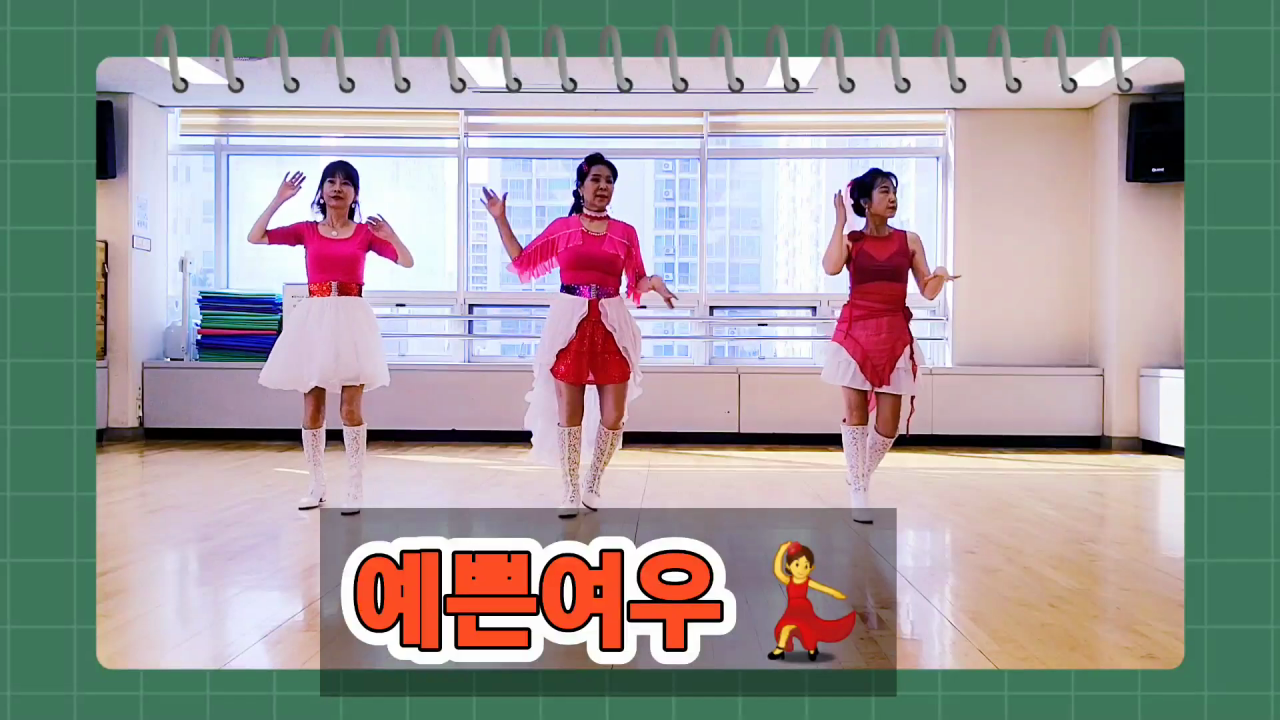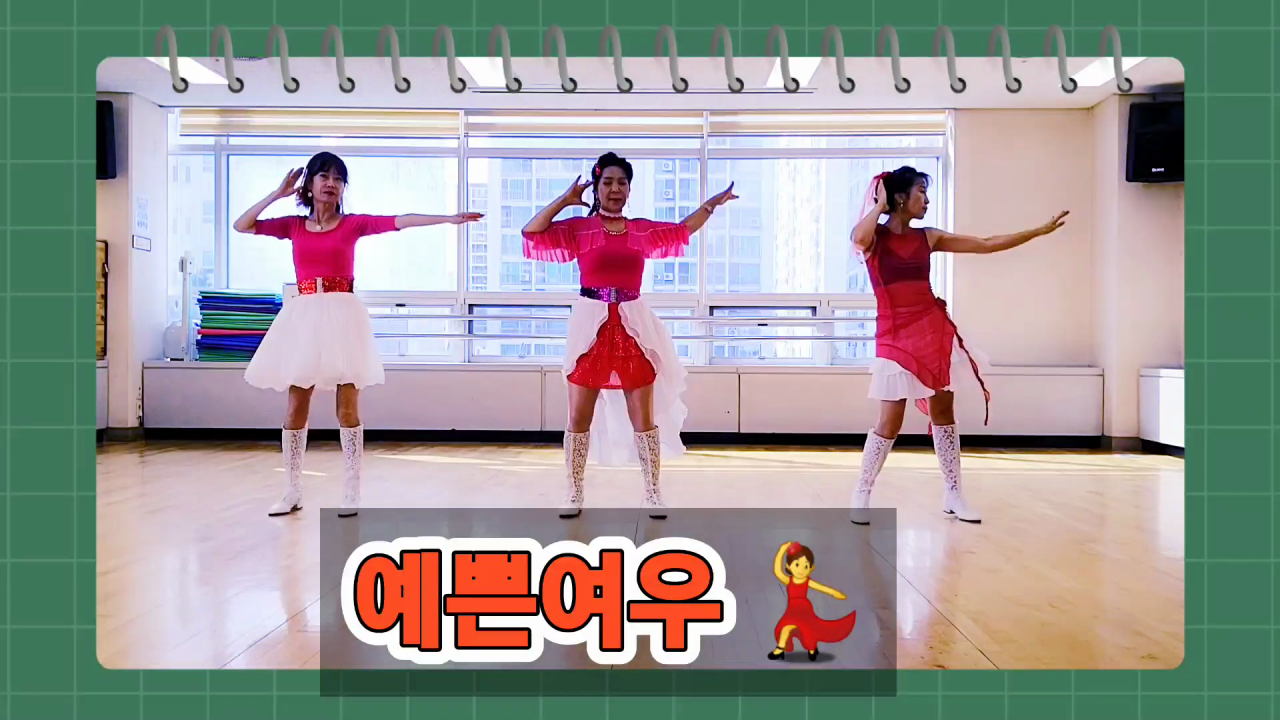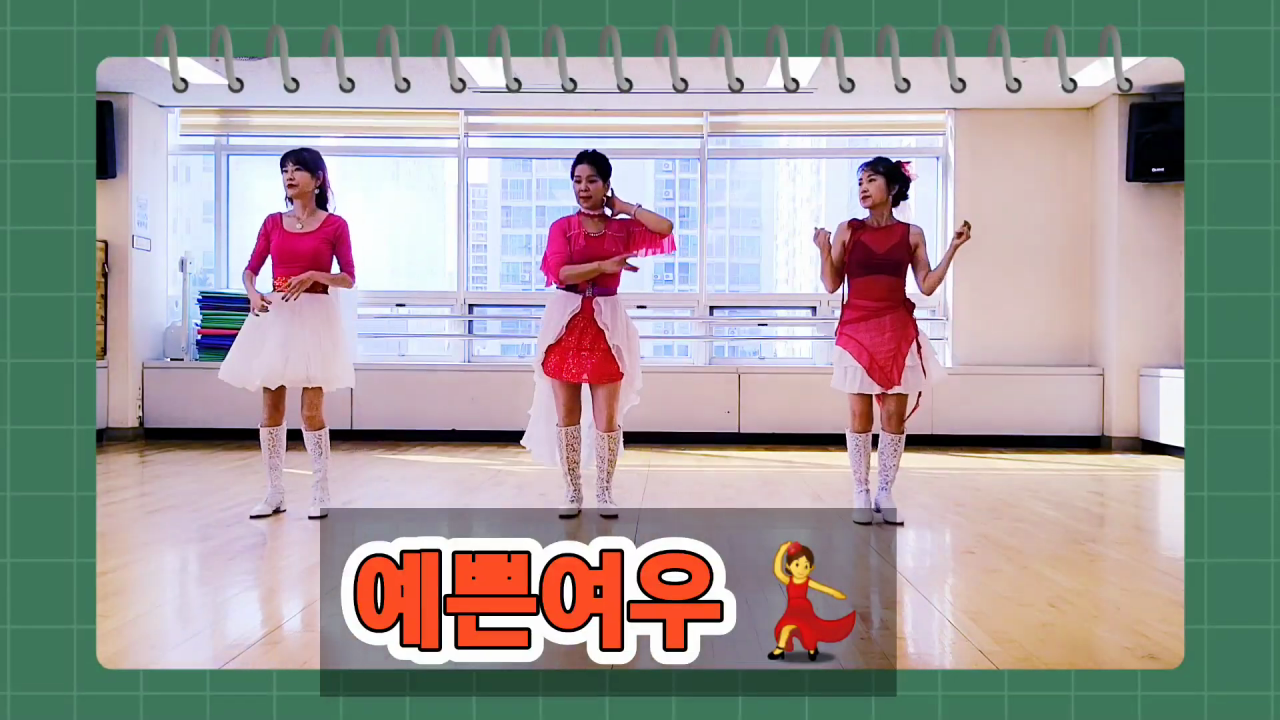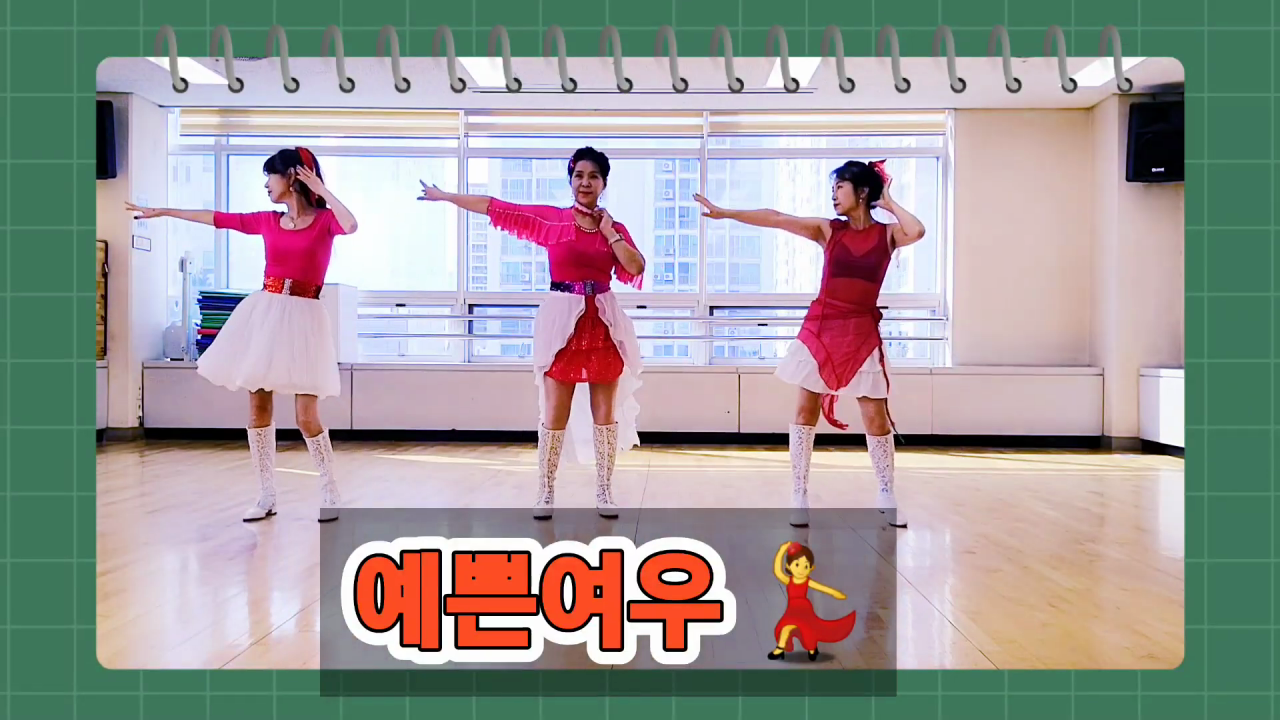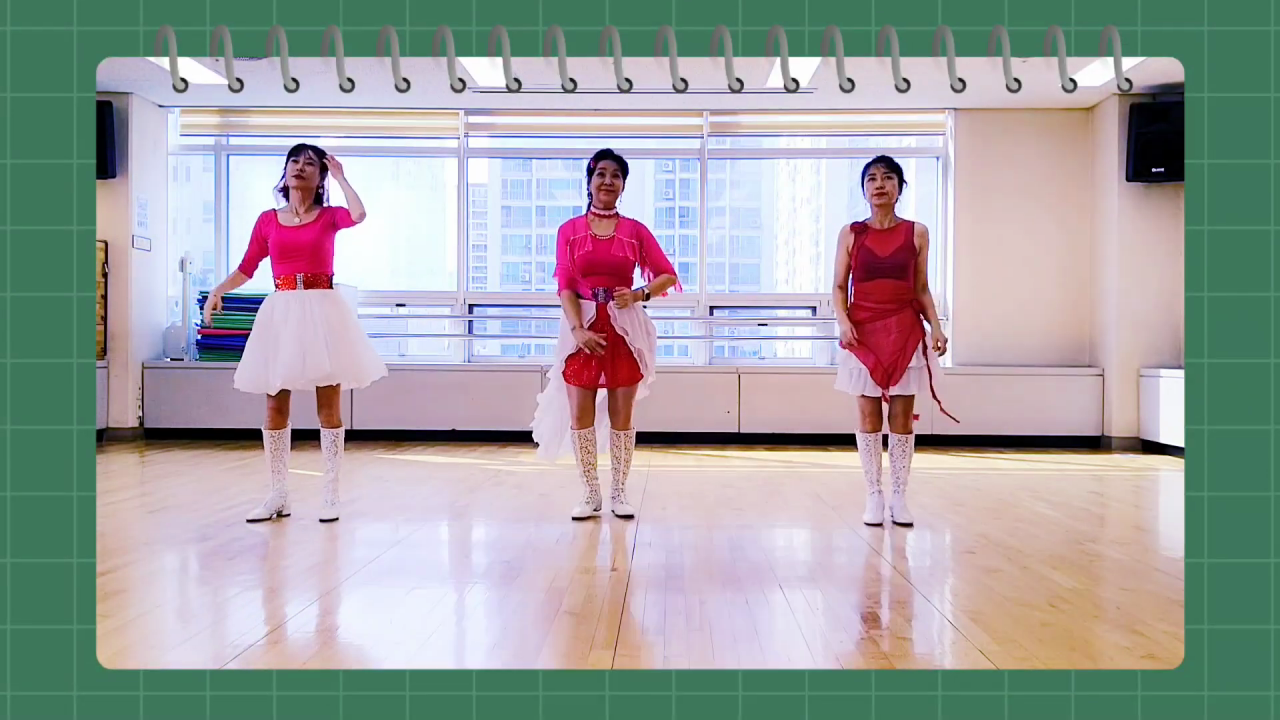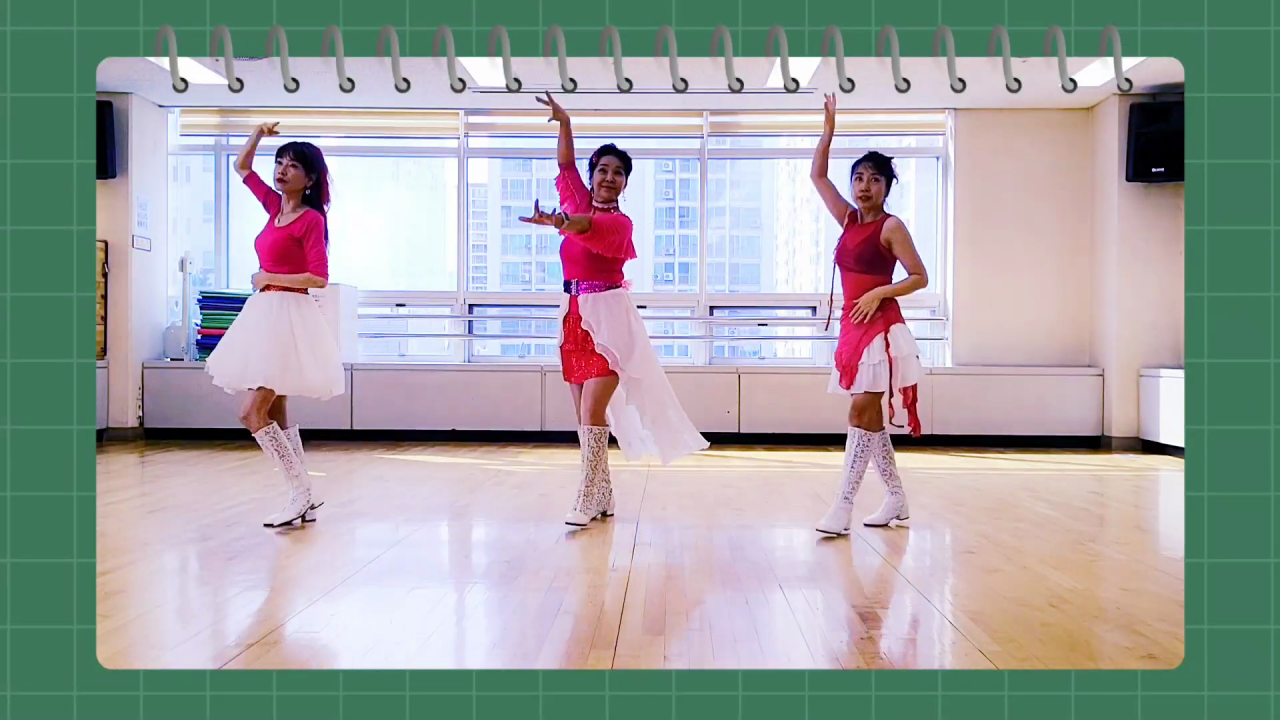
dt=0.7s
person 1, frame 1
left shoulder: (625, 233)
right shoulder: (561, 228)
left elbow: (637, 280)
right elbow: (523, 263)
left wrist: (654, 284)
right wrist: (500, 219)
left hip: (612, 326)
right hip: (568, 324)
left knee: (613, 416)
right knee: (569, 415)
left ankle: (592, 483)
right ankle: (571, 490)
person 1, frame 2
left shoulder: (643, 229)
right shoulder: (578, 228)
left elbow: (683, 230)
right elbow: (531, 232)
left wrist: (711, 203)
right wrist: (565, 200)
left hip: (633, 326)
right hip: (590, 326)
left knee: (643, 418)
right knee: (578, 418)
left ankle: (652, 493)
right ankle: (574, 492)
person 1, frame 3
left shoulder: (623, 229)
right shoulder: (562, 226)
left elbow: (665, 228)
right elbow: (559, 272)
left wrist: (625, 208)
right wrist: (605, 265)
left hip: (606, 324)
right hip: (565, 322)
left knee: (607, 418)
right knee: (567, 415)
left ankle: (604, 491)
right ankle: (573, 491)
person 1, frame 4
left shoulder: (616, 229)
right shoulder: (550, 219)
left elbow: (636, 268)
right elbow: (494, 207)
left wrist: (608, 231)
right wrist: (445, 196)
left hip: (603, 323)
right hip: (562, 320)
left knee: (605, 413)
right knee: (554, 415)
left ankle: (604, 491)
right ankle: (546, 492)
person 1, frame 5
left shoulder: (636, 231)
right shoulder: (570, 230)
left elbow: (668, 276)
right elbow: (565, 283)
left wrist: (640, 293)
right wrist: (577, 329)
left hip: (625, 327)
right hip: (584, 329)
left knee: (621, 418)
right knee: (580, 417)
left ankle: (618, 493)
right ankle: (591, 494)
person 1, frame 6
left shoulder: (620, 221)
right shoulder: (580, 205)
left elbow: (588, 227)
right elbow: (565, 166)
left wrist: (558, 221)
right wrist: (563, 123)
left hip: (608, 319)
right hip: (576, 318)
left knee: (592, 413)
right knee: (587, 417)
left ankle: (586, 500)
right ankle: (604, 495)
person 2, frame 1
left shoulder: (909, 240)
right shoulder: (850, 239)
left elbow: (928, 291)
right elbow: (831, 268)
left wrist: (939, 277)
right wrist: (840, 221)
left hip: (895, 335)
right hip: (854, 333)
left knee: (889, 424)
right knee: (856, 414)
left ankle: (860, 476)
right ankle: (859, 492)
person 2, frame 2
left shoulder: (928, 237)
right shoulder: (874, 235)
left elbow: (986, 244)
right elbow: (857, 239)
left wrist: (1035, 231)
right wrist: (878, 205)
left hip: (936, 332)
right hip: (896, 336)
left knee: (944, 415)
right knee: (889, 424)
left ankle: (953, 495)
right ankle: (862, 493)
person 2, frame 3
left shoulder: (912, 234)
right shoulder: (848, 230)
left elbow: (926, 286)
right elbow: (832, 286)
left wrist: (953, 249)
right wrist: (824, 252)
left hip: (898, 330)
right hip: (856, 330)
left knee: (895, 418)
right knee: (861, 417)
left ankle: (885, 494)
right ankle: (862, 492)
person 2, frame 4
left shoulder: (888, 233)
right shoulder: (828, 229)
left elbow: (916, 232)
right elbow: (774, 218)
left wrist: (890, 205)
right wrist: (725, 213)
left hip: (862, 333)
right hip: (821, 329)
left knee: (876, 419)
right knee: (805, 413)
left ankle: (887, 495)
right ankle: (799, 493)
person 2, frame 5
left shoulder: (917, 233)
right shoulder: (851, 234)
left elbow: (921, 289)
right elbow: (840, 286)
left wrist: (936, 327)
right wrist: (843, 321)
left hip: (905, 331)
right hip: (864, 333)
left knee: (902, 418)
right knee: (869, 418)
left ankle: (898, 497)
right ankle: (874, 495)
person 2, frame 6
left shoulder: (891, 226)
right shoulder: (848, 220)
left elbow: (919, 278)
right elbow: (818, 176)
left wrist: (880, 292)
right wrist: (828, 126)
left hip: (881, 331)
right hip: (854, 330)
left knee: (861, 416)
right knee: (868, 420)
left ankle: (843, 506)
right ankle: (895, 498)
person 3, frame 1
left shoulder: (366, 234)
right shoulder: (306, 230)
left elbow: (407, 261)
right elbow: (255, 237)
left wrist: (391, 236)
right wrist: (280, 200)
left hip: (351, 318)
right hip: (314, 318)
left knee: (350, 409)
right knee: (313, 409)
left ankle: (354, 489)
right ankle: (317, 485)
person 3, frame 2
left shoulder: (353, 224)
right shoulder: (293, 225)
left elbow: (401, 221)
right elbow: (243, 226)
left wrist: (448, 218)
right wrist: (278, 193)
left hip: (342, 314)
right hip: (303, 317)
left knee: (347, 410)
right knee: (296, 409)
left ankle: (351, 490)
right ankle: (293, 491)
person 3, frame 3
left shoulder: (335, 225)
right shoulder: (272, 223)
left elbow: (349, 278)
right elbow: (251, 269)
left wrist: (312, 276)
right wrist: (253, 294)
left hip: (315, 314)
right hip: (275, 317)
left knee: (311, 412)
right knee: (271, 409)
left ankle: (321, 492)
right ankle: (274, 492)
person 3, frame 4
left shoulder: (325, 220)
right shoulder: (267, 221)
left elbow: (351, 226)
right elbow: (217, 218)
left wrist: (322, 190)
right wrist: (161, 211)
left hip: (302, 317)
right hip: (263, 313)
left knee: (306, 418)
right knee: (258, 409)
left ankle: (330, 493)
right ankle: (267, 494)
person 3, frame 5
left shoulder: (330, 216)
right shoulder: (267, 220)
left elbow: (359, 213)
right elbow: (245, 269)
left wrist: (340, 176)
right wrist: (217, 291)
left hip: (323, 311)
right hip: (282, 313)
left knee: (328, 409)
right knee: (275, 409)
left ankle: (331, 494)
right ankle: (277, 495)
person 3, frame 6
left shoulder: (311, 219)
right shoulder: (275, 207)
left elbow: (320, 278)
right elbow: (242, 167)
left wrist: (269, 278)
right wrist: (256, 135)
left hip: (288, 318)
right hip: (265, 314)
left knee: (253, 414)
right knee: (272, 415)
left ankle: (302, 490)
right ankle: (302, 499)
